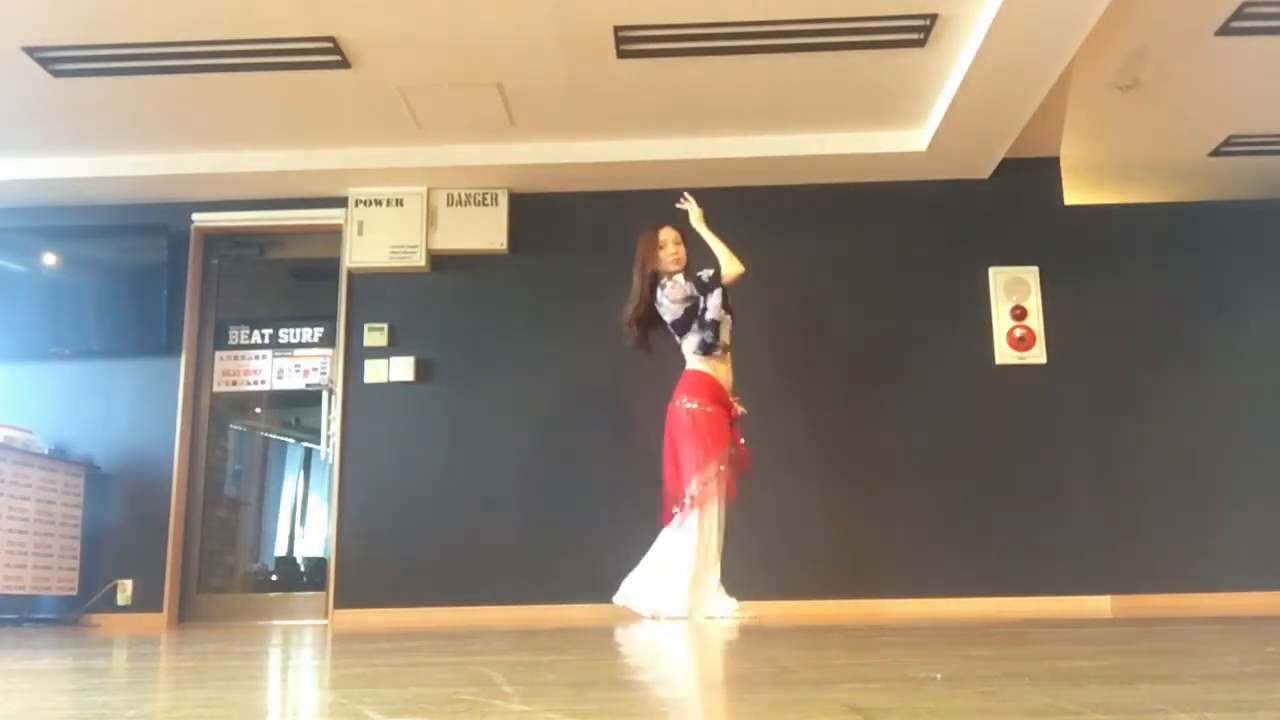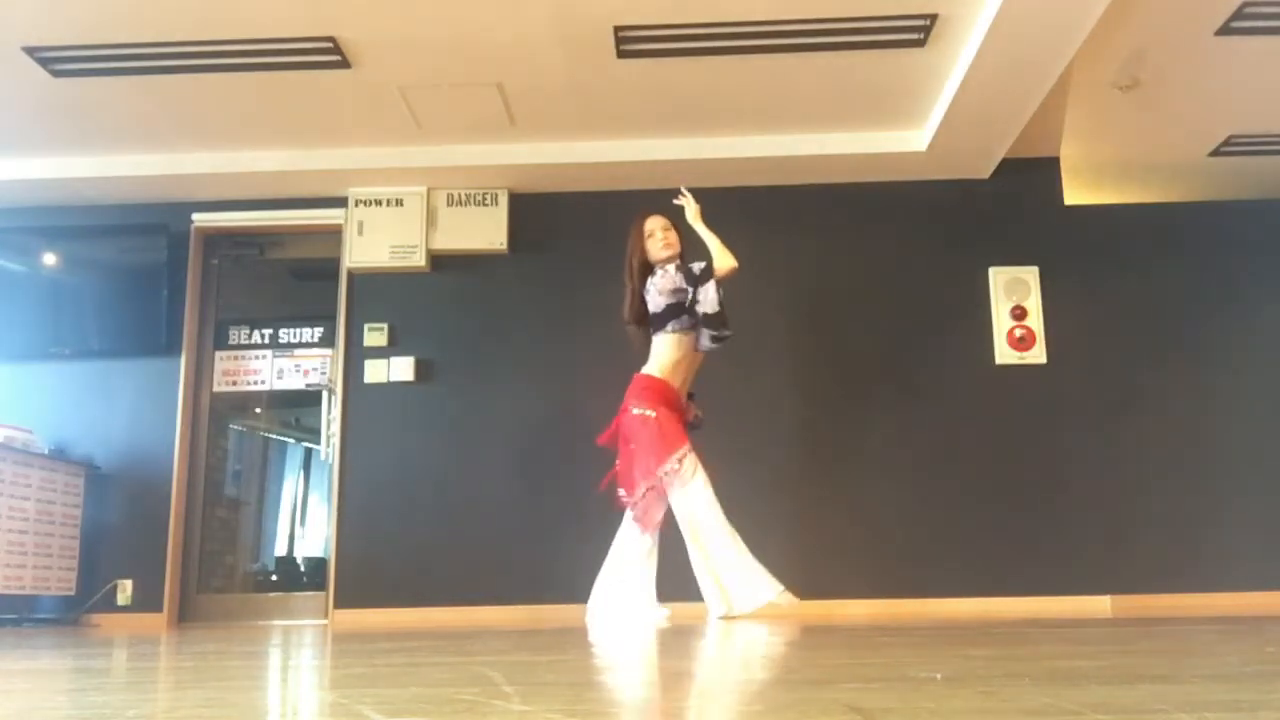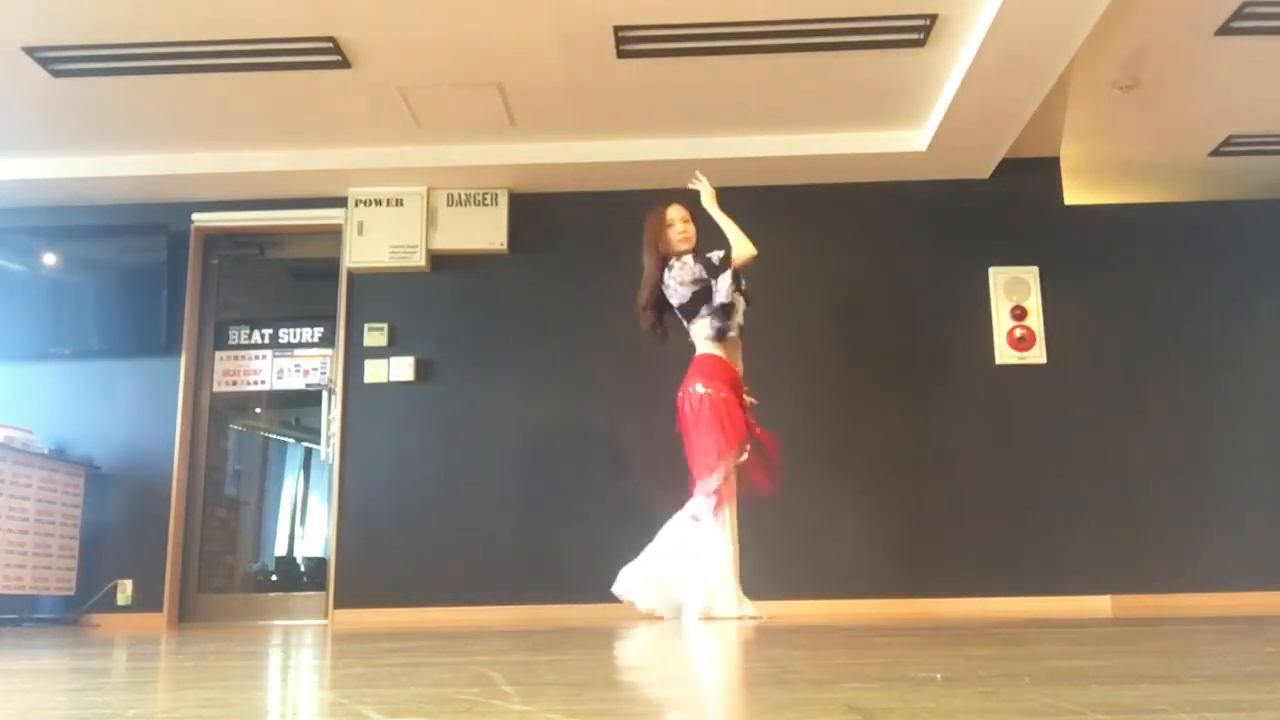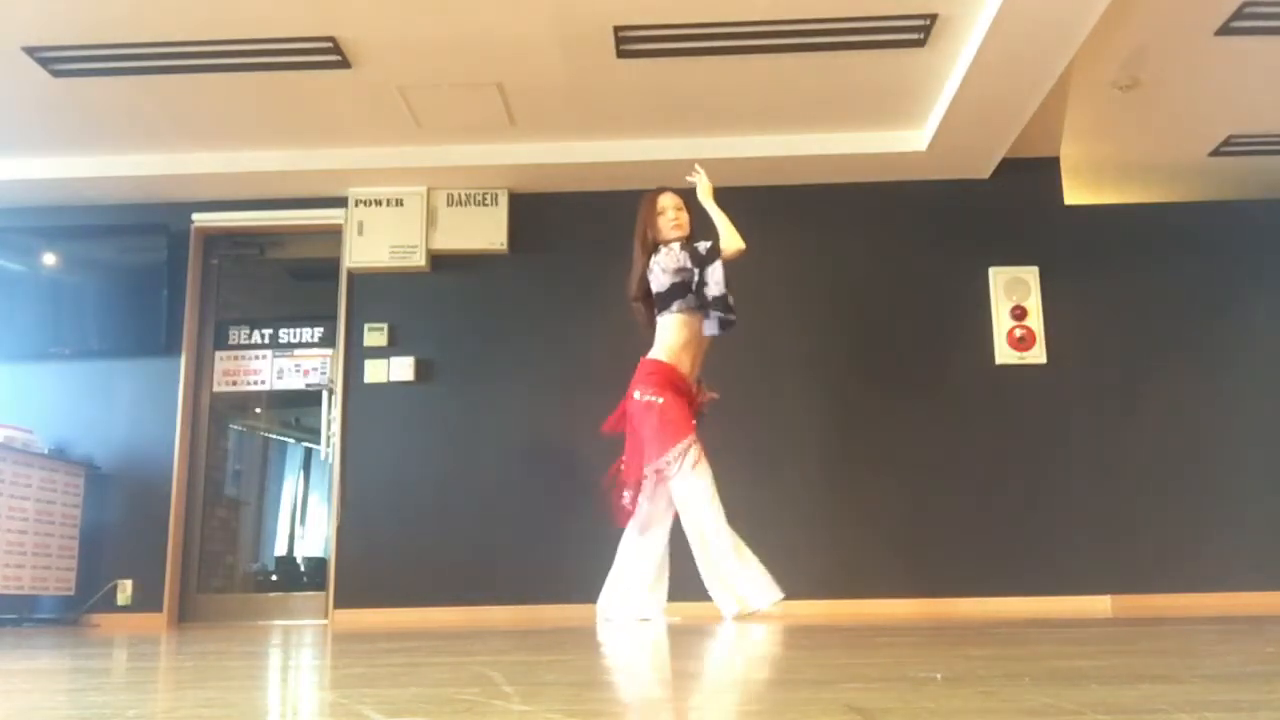
dt=0.5s
person 1, frame 1
left shoulder: (685, 291)
right shoulder: (672, 287)
right elbow: (734, 269)
right wrist: (702, 226)
left hip: (710, 402)
right hip: (696, 398)
left knee: (702, 502)
right knee: (703, 499)
left ankle: (655, 592)
right ankle: (690, 598)
person 1, frame 2
left shoulder: (679, 282)
right shoulder: (663, 279)
right elbow: (728, 264)
right wrist: (698, 221)
left hip: (665, 405)
right hip: (650, 400)
left knee: (649, 506)
right knee: (697, 501)
left ankle: (619, 602)
right ankle: (737, 591)
person 1, frame 3
left shoulder: (692, 273)
right shoulder: (682, 267)
right elbow: (747, 252)
right wrist: (714, 207)
left hip: (713, 386)
right hip: (708, 383)
left knee: (712, 495)
right knee: (716, 493)
left ankle: (653, 584)
right ankle: (714, 598)
person 1, frame 4
left shoulder: (684, 262)
right shoulder: (667, 257)
right elbow: (734, 246)
right wrist: (708, 199)
left hip: (673, 392)
right hip: (657, 388)
left knee: (655, 498)
right knee: (698, 496)
left ankle: (630, 600)
right ankle: (738, 592)
